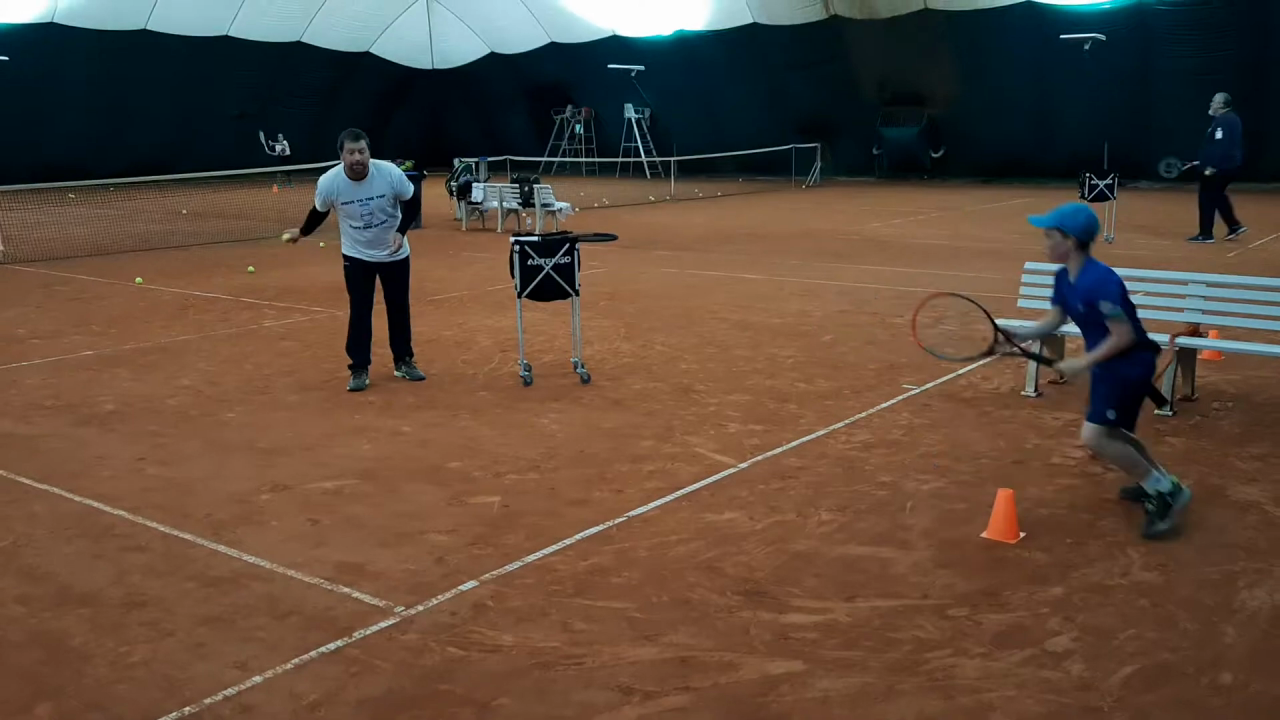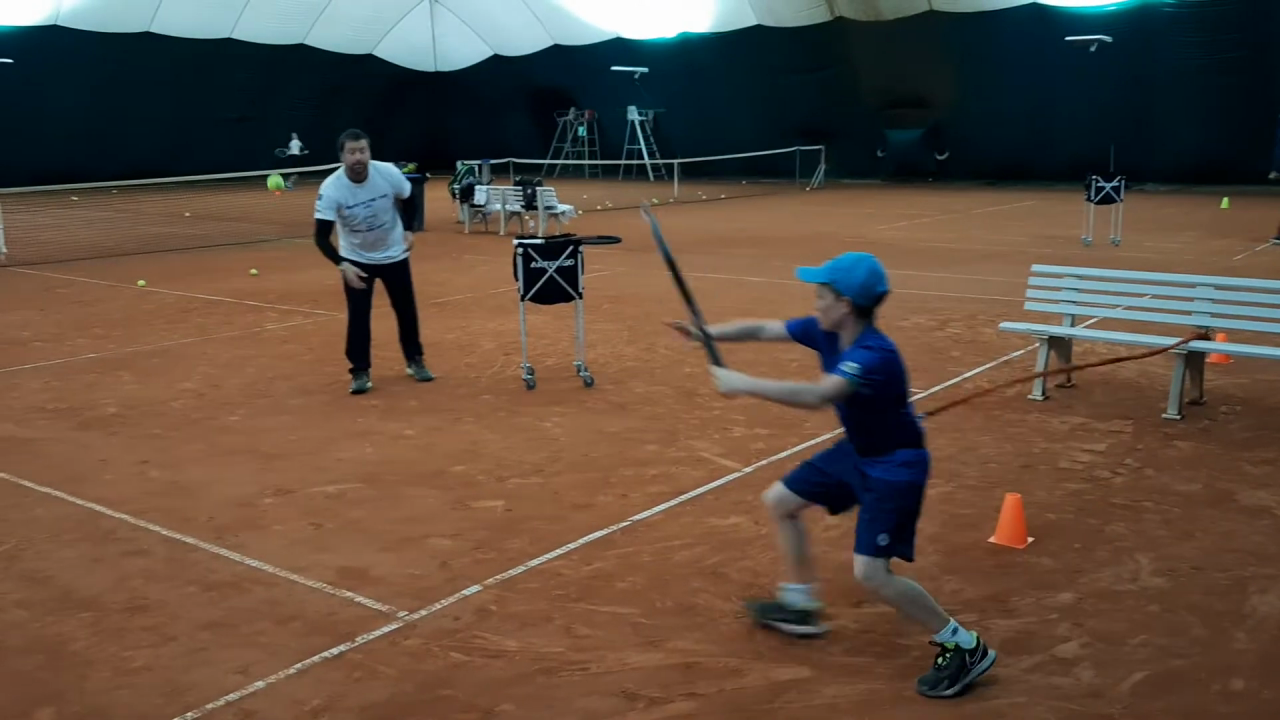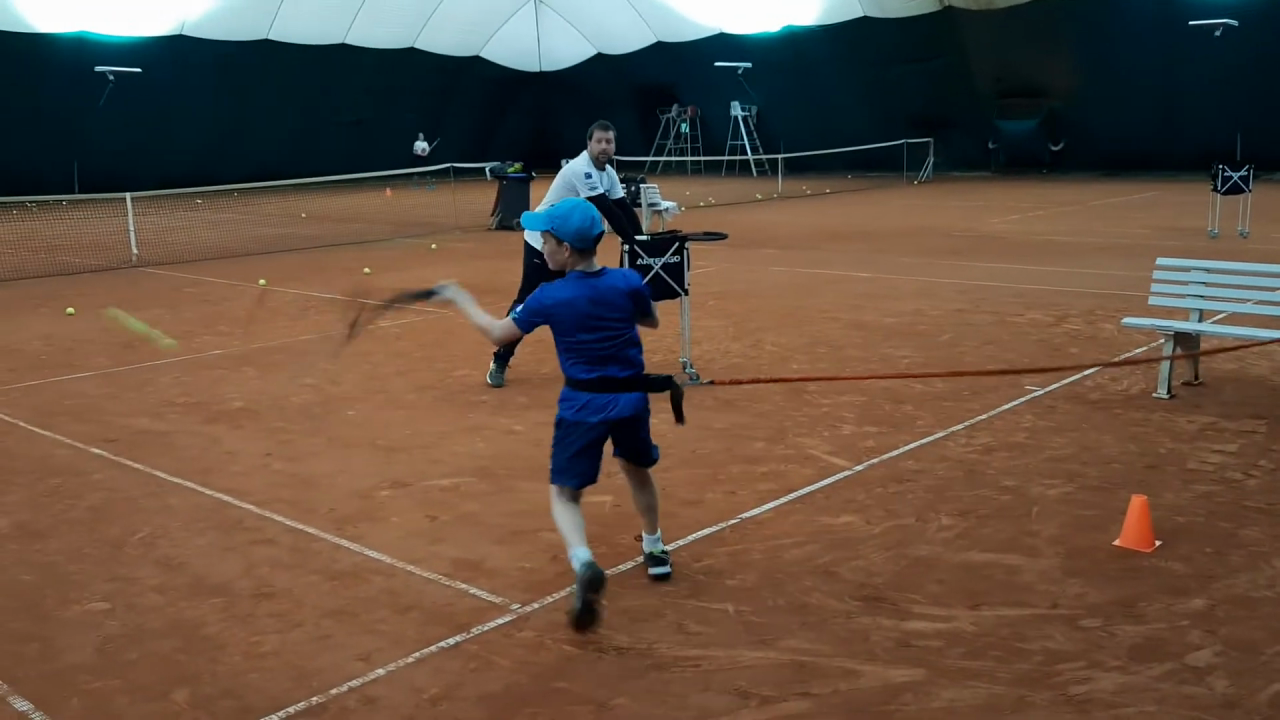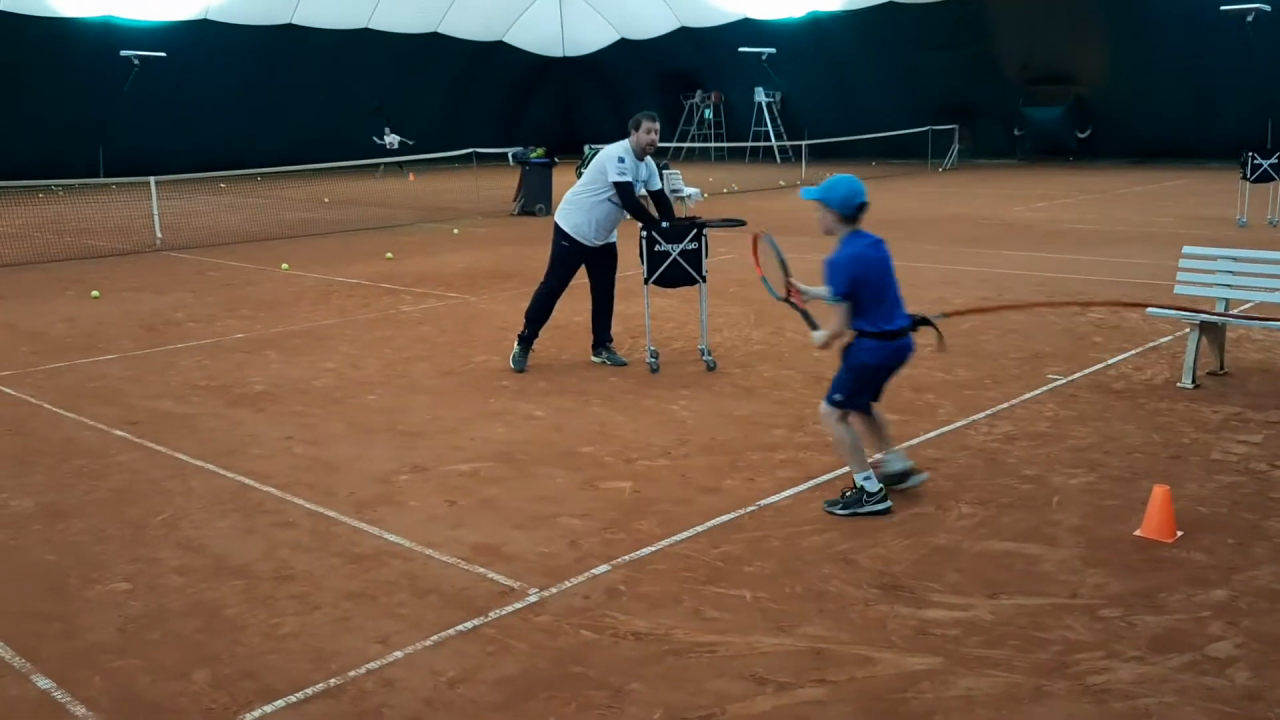
dt=1s
person 1, frame 1
left shoulder: (1099, 281)
right shoulder: (1065, 276)
left elbow: (1125, 335)
right elbow: (1054, 319)
left wrist: (1083, 362)
right wrist: (1018, 335)
left hip: (1131, 363)
right hip: (1109, 362)
left knee: (1093, 437)
right knee: (1110, 429)
left ankle: (1165, 491)
right ankle: (1148, 476)
person 1, frame 2
left shoulder: (875, 356)
right shoulder: (824, 331)
left elbow: (816, 396)
right elbow: (761, 331)
left wrist: (747, 384)
right wrist: (703, 329)
left hip: (895, 467)
right hip: (852, 454)
left knee: (870, 571)
right knee: (778, 500)
left ankle: (962, 646)
right ankle: (800, 603)
person 1, frame 3
left shoulder: (551, 296)
right shoulder: (630, 281)
left elbow: (499, 333)
right elbow: (652, 320)
left wrist: (459, 298)
left hip: (584, 406)
right hip: (632, 397)
left knee: (564, 496)
right knee: (638, 471)
left ankle: (585, 567)
right ankle: (655, 550)
person 1, frame 4
left shoulder: (840, 260)
right shoulder: (873, 244)
left elbow: (841, 325)
left wrist: (822, 339)
right wrist: (811, 292)
left hip: (874, 347)
right hip: (895, 340)
left knee: (832, 413)
right knee: (859, 403)
left ankle: (871, 492)
right ankle: (896, 467)
person 2, frame 1
left shoulder: (390, 173)
right shoulder: (328, 183)
left elbow: (413, 202)
right elbow: (320, 213)
left wrist: (400, 231)
right wrist: (300, 233)
left hip: (394, 253)
right hip: (356, 255)
left knee: (399, 308)
right knee: (360, 311)
left ankle: (403, 361)
right ankle: (360, 369)
person 2, frame 2
left shoulder: (388, 173)
right shoulder: (330, 189)
left elbow: (407, 199)
right elbow: (322, 236)
left wrist: (408, 230)
right wrist: (342, 265)
left hip: (394, 254)
right hip: (355, 259)
left knee: (407, 308)
right knee: (359, 316)
left ankle: (414, 360)
right ankle: (361, 372)
person 2, frame 3
left shoulder: (608, 173)
right shoulder: (581, 170)
left elbow: (624, 210)
right elbow: (608, 211)
right wrist: (634, 242)
right hip: (543, 243)
right knee: (527, 304)
right ankle: (500, 361)
person 2, frame 4
left shoulder: (648, 165)
right shoulder: (617, 155)
left elbow: (660, 200)
right elbow: (628, 201)
right wrist: (655, 227)
left hip: (604, 236)
right hip: (573, 229)
left knee: (604, 291)
right knee: (552, 287)
left ankle: (601, 347)
right ankle: (524, 344)
